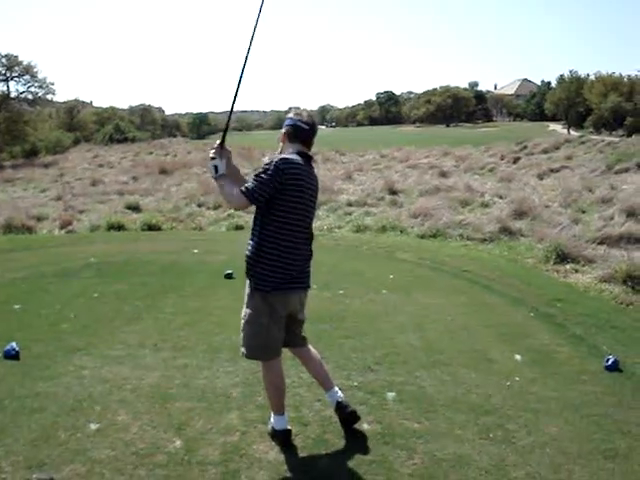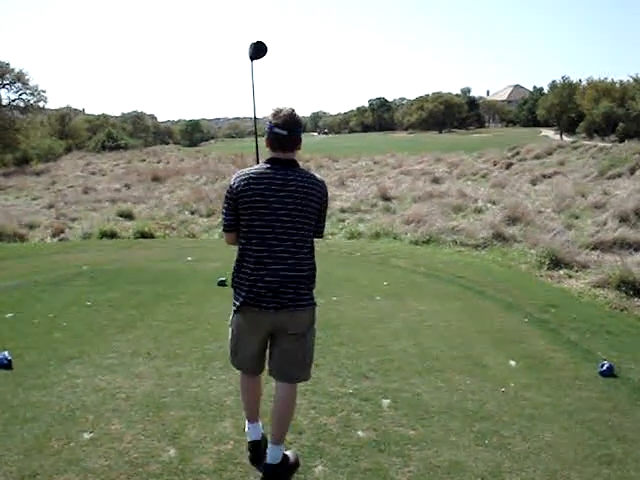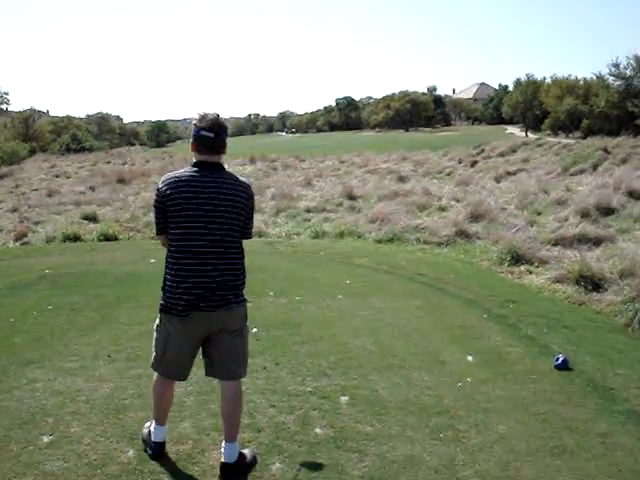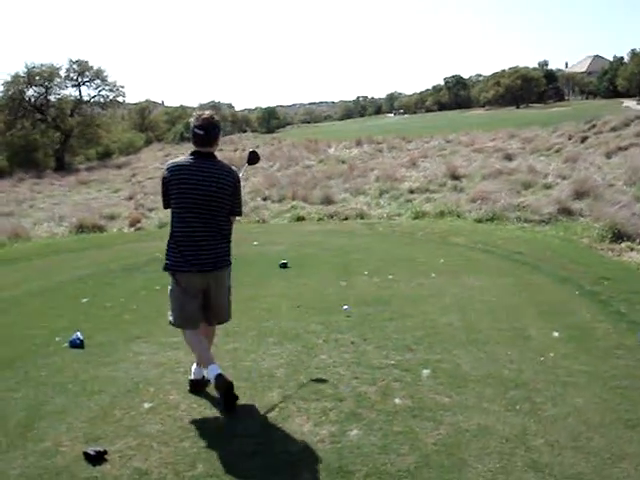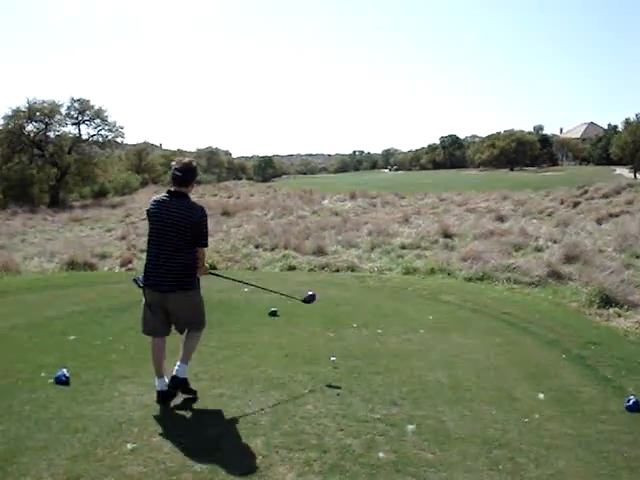
dt=1s
person 1, frame 1
left shoulder: (279, 165)
right shoulder: (309, 174)
left elbow: (239, 202)
left wrist: (220, 172)
right wrist: (233, 170)
left hip: (267, 280)
right hip: (297, 280)
left knee: (269, 356)
right knee: (298, 343)
left ankle: (279, 426)
right ankle: (339, 403)
person 1, frame 2
left shoulder: (241, 181)
right shoulder: (316, 187)
left elbow: (230, 237)
right elbow: (314, 236)
left hip: (251, 296)
right hip: (296, 299)
left knee: (249, 370)
right knee: (287, 381)
left ankle: (254, 436)
person 1, frame 3
left shoulder: (169, 185)
right shoulder: (242, 190)
left elbow: (164, 239)
right elbow: (241, 238)
left hip: (180, 300)
right hip: (228, 301)
left knee: (166, 374)
right knee: (230, 379)
left ankle: (157, 436)
person 1, frame 4
left shoulder: (172, 170)
right shoulder: (229, 175)
left elbow: (171, 209)
right elbow: (232, 219)
left hip: (183, 260)
right hip: (217, 260)
left knee: (188, 324)
right knee: (209, 321)
left ankle: (214, 374)
right ankle: (198, 373)
person 1, frame 5
left shoulder: (154, 204)
right shoulder: (197, 211)
right elbow: (199, 252)
right wrist: (200, 268)
left hip: (153, 281)
right hip: (183, 284)
left knee: (157, 335)
right knee: (194, 327)
left ankle: (162, 386)
right ankle: (179, 374)
